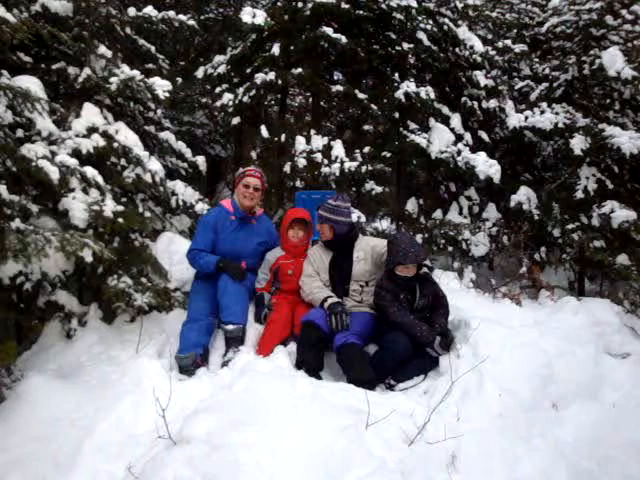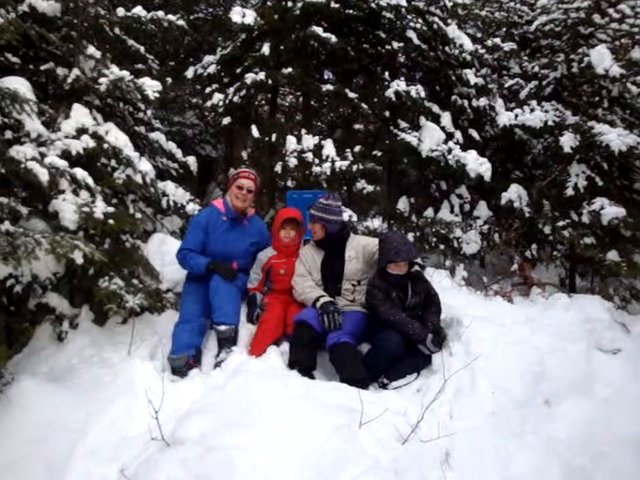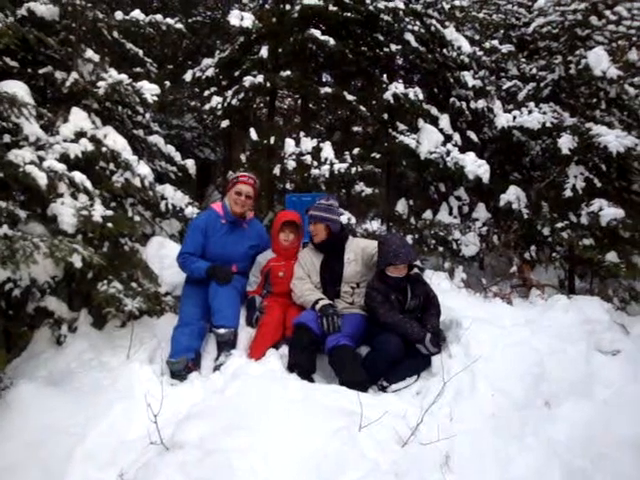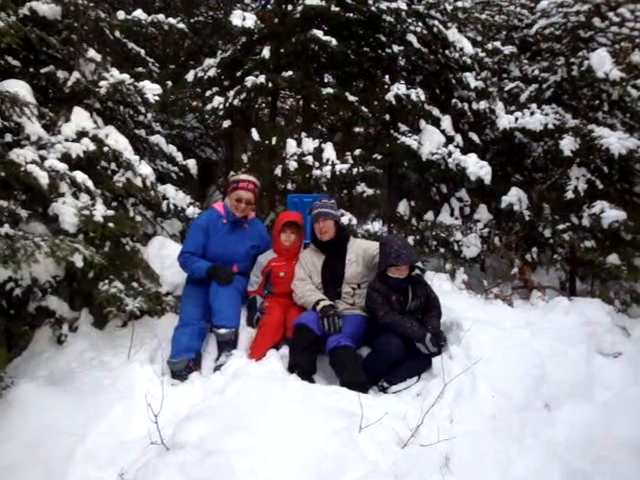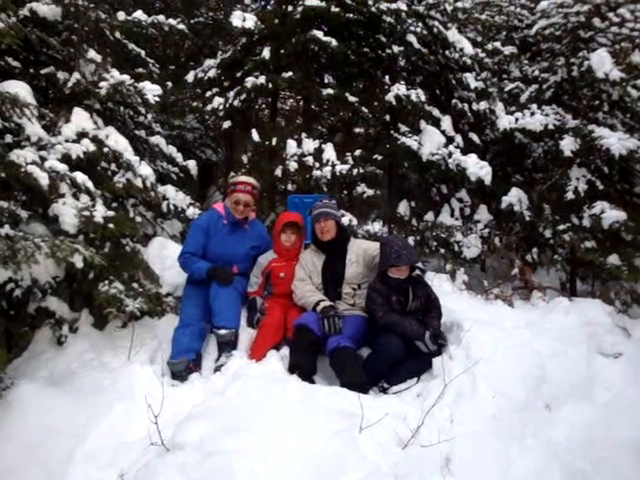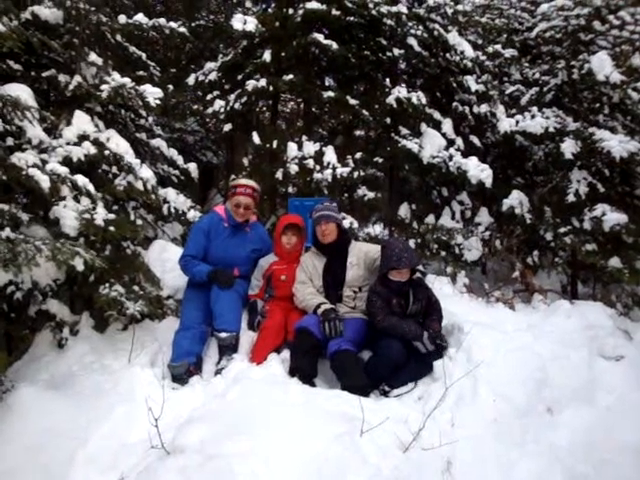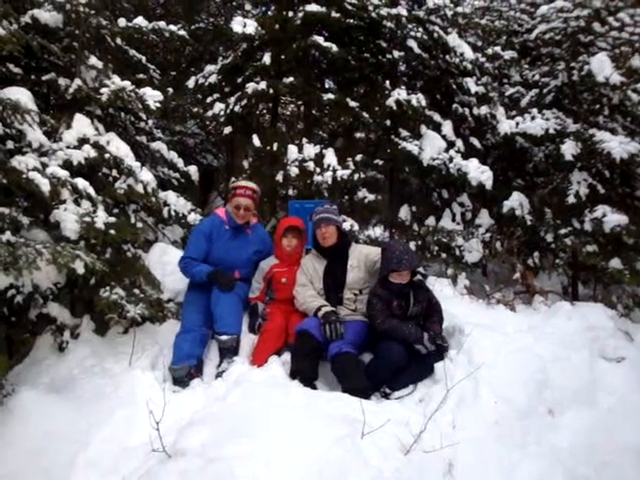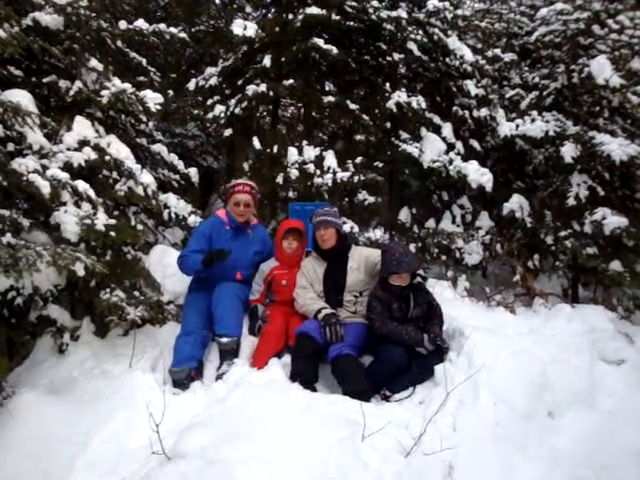
dt=0.2s
person 1, frame 1
left shoulder: (265, 225)
right shoulder: (215, 216)
right elbow: (195, 255)
right wrist: (222, 263)
left hip: (243, 280)
right hip: (210, 277)
left knee: (229, 281)
right knee: (199, 315)
left ankle: (234, 337)
right ankle: (190, 359)
person 1, frame 2
left shoulder: (257, 226)
right shoulder: (206, 217)
right elbow: (185, 255)
right wrist: (211, 265)
left hip: (235, 281)
right hip: (202, 278)
left knee: (221, 281)
right knee: (192, 316)
left ankle: (226, 339)
right ankle: (183, 361)
person 1, frame 3
left shoulder: (256, 229)
right shoulder: (205, 220)
right elbow: (185, 259)
right wrist: (211, 270)
left hip: (234, 283)
right hip: (201, 282)
left knee: (223, 286)
right knee: (191, 319)
left ankle: (226, 340)
right ankle: (182, 364)
person 1, frame 4
left shoulder: (257, 229)
right shoulder: (206, 220)
right elbow: (186, 258)
right wrist: (211, 270)
left hip: (235, 283)
right hip: (202, 281)
left knee: (223, 285)
right knee: (191, 318)
left ankle: (226, 341)
right ankle: (183, 364)
person 1, frame 5
left shoulder: (258, 230)
right shoulder: (206, 220)
right elbow: (187, 258)
right wrist: (211, 270)
left hip: (236, 284)
right hip: (202, 281)
left knee: (223, 286)
right knee: (192, 319)
left ankle: (227, 342)
right ankle: (183, 365)
person 1, frame 6
left shoulder: (259, 233)
right shoulder: (208, 223)
right elbow: (187, 261)
right wrist: (212, 273)
left hip: (236, 287)
right hip: (203, 285)
left knee: (224, 289)
right knee: (192, 322)
left ankle: (227, 345)
right ankle: (184, 367)
person 1, frame 7
left shoulder: (260, 234)
right shoulder: (209, 225)
right elbow: (187, 263)
right wrist: (212, 273)
left hip: (237, 289)
right hip: (204, 287)
left knee: (225, 290)
right knee: (193, 325)
left ankle: (228, 349)
right ankle: (184, 371)
person 1, frame 8
left shoulder: (260, 235)
right shoulder: (210, 226)
right elbow: (184, 262)
right wrist: (206, 260)
left hip: (237, 291)
right hip: (205, 288)
left knee: (226, 291)
right knee: (194, 328)
left ankle: (228, 350)
right ankle: (185, 373)
person 2, frame 1
left shoulder: (369, 246)
right shoulder: (315, 252)
right elbow: (309, 284)
right wrist: (330, 302)
left hip: (362, 310)
right hip: (331, 312)
left knee: (345, 340)
right knee: (314, 319)
left ankle: (363, 388)
right ankle: (306, 376)
person 2, frame 2
left shoulder: (361, 245)
right shoulder: (307, 252)
right elbow: (301, 284)
right wrist: (323, 302)
left hip: (354, 310)
right hip: (324, 312)
left knee: (338, 339)
right knee: (306, 319)
left ankle: (356, 386)
right ankle: (299, 376)
person 2, frame 3
left shoulder: (359, 247)
right shoulder: (306, 255)
right elbow: (300, 287)
right wrist: (322, 305)
left hip: (354, 312)
right hip: (322, 315)
left knee: (337, 342)
right knee: (306, 322)
left ankle: (356, 389)
right ankle: (298, 379)
person 2, frame 4
left shoulder: (360, 248)
right shoulder: (307, 256)
right elbow: (301, 287)
right wrist: (323, 305)
left hip: (354, 313)
right hip: (323, 315)
left knee: (338, 342)
right knee: (306, 322)
left ankle: (356, 391)
right ankle: (299, 379)
person 2, frame 5
left shoulder: (361, 249)
right shoulder: (307, 256)
right elbow: (301, 288)
right wrist: (323, 306)
left hip: (354, 313)
right hip: (323, 316)
left knee: (339, 343)
right knee: (307, 323)
left ankle: (356, 391)
right ankle: (299, 379)
person 2, frame 6
left shoulder: (362, 251)
right shoulder: (308, 259)
right elbow: (302, 290)
right wrist: (324, 309)
left hip: (355, 316)
right hip: (324, 318)
left knee: (339, 346)
right knee: (307, 326)
left ankle: (357, 394)
right ankle: (300, 383)
person 2, frame 7
left shoulder: (362, 254)
right shoulder: (308, 261)
right elbow: (303, 293)
right wrist: (324, 312)
left hip: (356, 319)
right hip: (324, 321)
left knee: (340, 349)
right knee: (308, 328)
left ankle: (358, 396)
right ankle: (301, 385)
person 2, frame 8
left shoulder: (362, 256)
right shoulder: (309, 264)
right elbow: (303, 296)
right wrist: (325, 314)
left hip: (356, 321)
right hip: (325, 322)
left knee: (340, 352)
right knee: (308, 331)
left ankle: (358, 398)
right ankle: (301, 388)
person 3, frame 1
left shoulder: (425, 279)
right shoulder: (385, 286)
left elbow: (441, 304)
right elbow: (400, 318)
left wrist: (437, 328)
right wrist: (429, 338)
left hip: (422, 330)
right hip: (394, 331)
left knee: (444, 341)
right knee: (400, 346)
left ankle: (398, 377)
person 3, frame 2
left shoulder: (417, 277)
right shoulder: (377, 285)
left elbow: (433, 302)
right elbow: (391, 316)
left wrist: (430, 327)
right wrist: (421, 335)
left hip: (415, 328)
right hip: (386, 330)
left knee: (437, 338)
right knee: (393, 344)
left ankle: (390, 375)
person 3, frame 3
left shoulder: (416, 279)
right shoulder: (376, 287)
left elbow: (432, 304)
right elbow: (389, 318)
left wrist: (429, 329)
right wrist: (420, 336)
left hip: (415, 331)
right hip: (386, 332)
left knee: (435, 342)
right knee: (392, 347)
left ankle: (390, 378)
person 3, frame 4
left shoulder: (417, 280)
right shoulder: (377, 288)
left elbow: (433, 305)
right elbow: (388, 319)
left wrist: (430, 330)
right wrist: (420, 335)
left hip: (415, 333)
right hip: (387, 334)
left knee: (435, 344)
right knee: (393, 348)
left ankle: (390, 379)
person 3, frame 5
left shoulder: (418, 281)
right shoulder: (377, 288)
left elbow: (433, 306)
right elbow: (385, 319)
left wrist: (431, 330)
right wrist: (418, 333)
left hip: (415, 334)
right hip: (388, 334)
left knee: (434, 345)
right knee: (393, 348)
left ankle: (391, 380)
person 3, frame 6
left shoulder: (418, 284)
right shoulder: (378, 291)
left elbow: (434, 309)
right elbow: (384, 321)
left wrist: (431, 332)
right wrist: (416, 334)
left hip: (417, 337)
right hip: (389, 338)
left knee: (434, 349)
right knee: (394, 352)
left ankle: (392, 383)
person 3, frame 7
left shoulder: (419, 286)
right shoulder: (379, 293)
left elbow: (435, 311)
right elbow: (384, 324)
left wrist: (432, 333)
right wrist: (417, 336)
left hip: (418, 339)
right hip: (390, 340)
left knee: (435, 351)
right knee: (395, 355)
left ankle: (392, 386)
person 3, frame 8
left shoulder: (419, 288)
right shoulder: (379, 295)
left elbow: (435, 313)
right elbow: (383, 327)
left wrist: (433, 335)
right wrist: (417, 338)
left hip: (418, 341)
right hip: (390, 343)
left knee: (435, 355)
right knee: (396, 357)
left ankle: (392, 388)
person 4, frame 1
right shoulder: (274, 256)
right elbow: (262, 283)
right wrist: (261, 304)
left hip: (304, 299)
right hip: (281, 297)
left knee: (303, 316)
right knee: (281, 315)
right ankle: (264, 355)
person 4, frame 2
right shoulder: (266, 256)
right elbow: (255, 283)
right wrist: (253, 305)
left hip: (296, 299)
right hip: (274, 297)
left knee: (295, 316)
right knee: (274, 315)
right ankle: (257, 354)
person 4, frame 3
right shoulder: (265, 258)
right elbow: (254, 286)
right wrist: (253, 308)
left hip: (296, 302)
right hip: (273, 300)
left knee: (294, 319)
right knee: (273, 318)
right ankle: (256, 358)
person 4, frame 4
right shoulder: (266, 259)
right elbow: (255, 286)
right wrist: (253, 308)
left hip: (296, 303)
right hip: (274, 300)
left knee: (295, 319)
right knee: (274, 318)
right ankle: (256, 358)
person 4, frame 5
right shoulder: (266, 259)
right elbow: (255, 287)
right wrist: (253, 309)
left hip: (297, 303)
right hip: (274, 301)
left knee: (295, 320)
right knee: (274, 319)
right ankle: (257, 359)
person 4, frame 6
right shoulder: (267, 262)
right elbow: (256, 289)
right wrist: (254, 311)
left hip: (298, 306)
right hip: (275, 304)
left knee: (296, 323)
right knee: (275, 322)
right ankle: (257, 362)
person 4, frame 7
right shoulder: (268, 265)
right elbow: (256, 292)
right wrist: (255, 314)
left hip: (298, 308)
right hip: (276, 306)
left knee: (297, 326)
right knee: (275, 325)
right ankle: (258, 365)
person 4, frame 8
right shoulder: (268, 267)
right elbow: (257, 294)
right wrist: (255, 316)
right hip: (276, 308)
left knee: (297, 328)
right knee: (275, 328)
right ankle: (258, 367)
